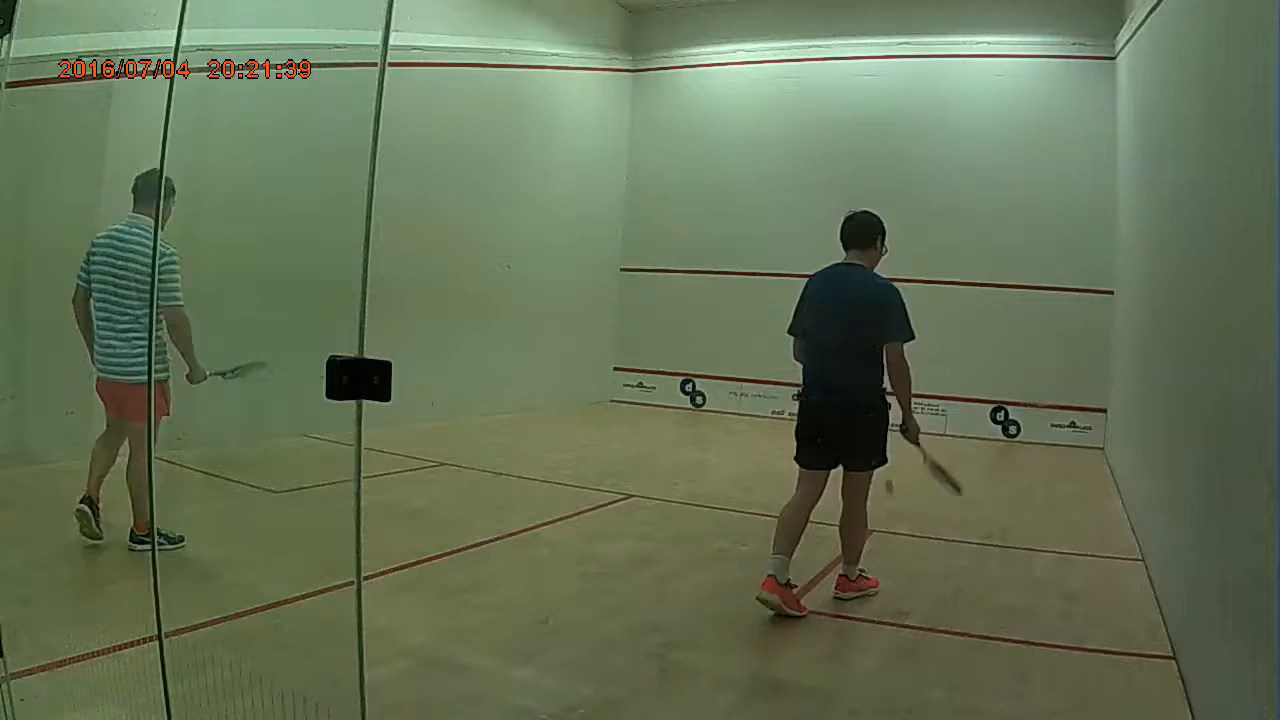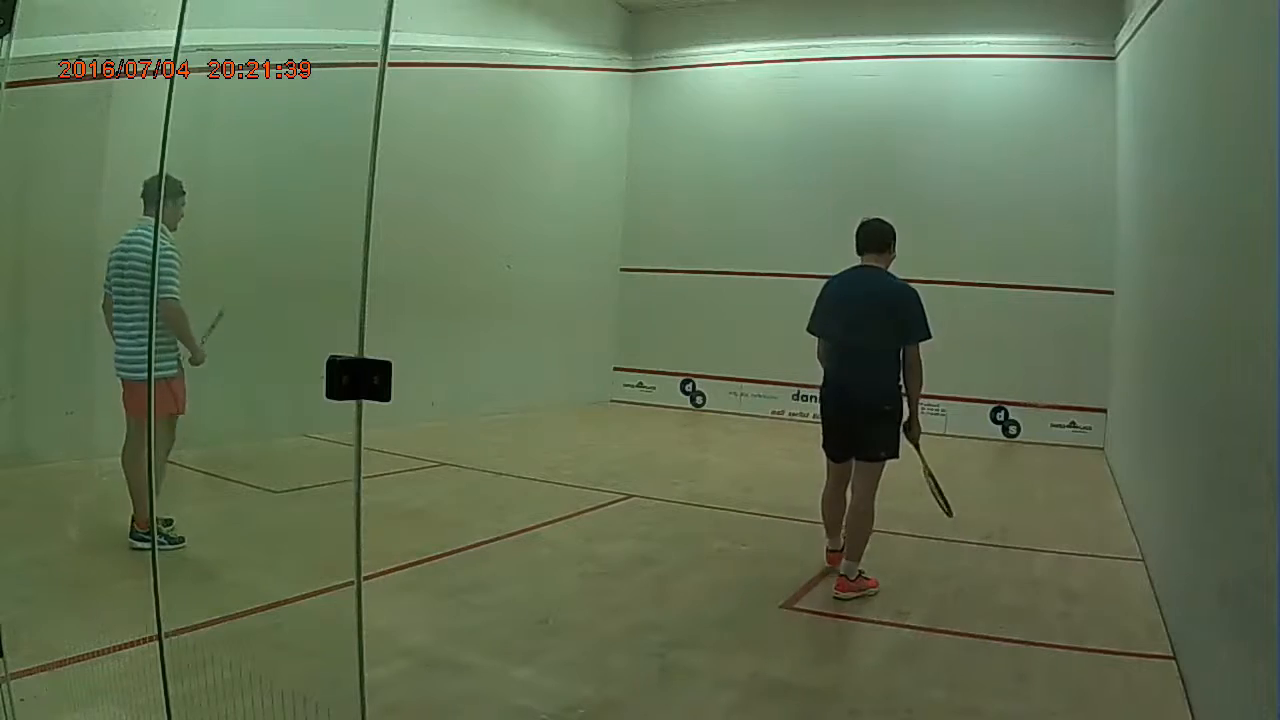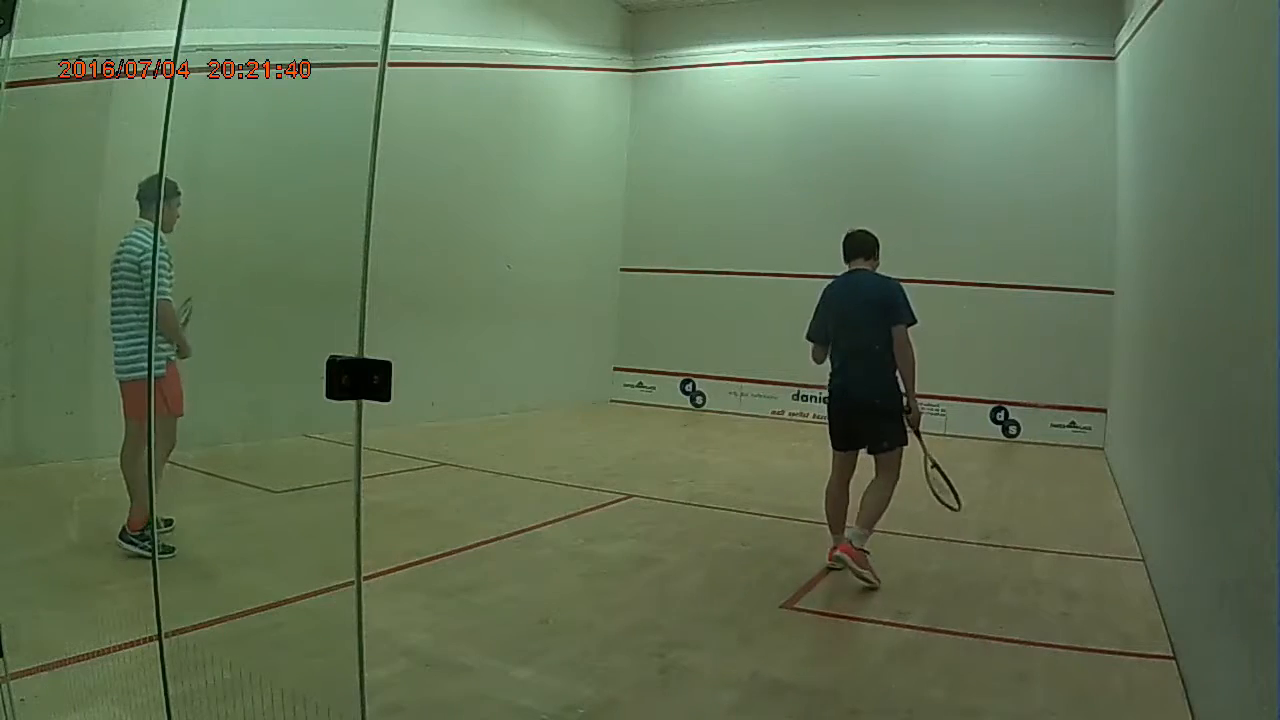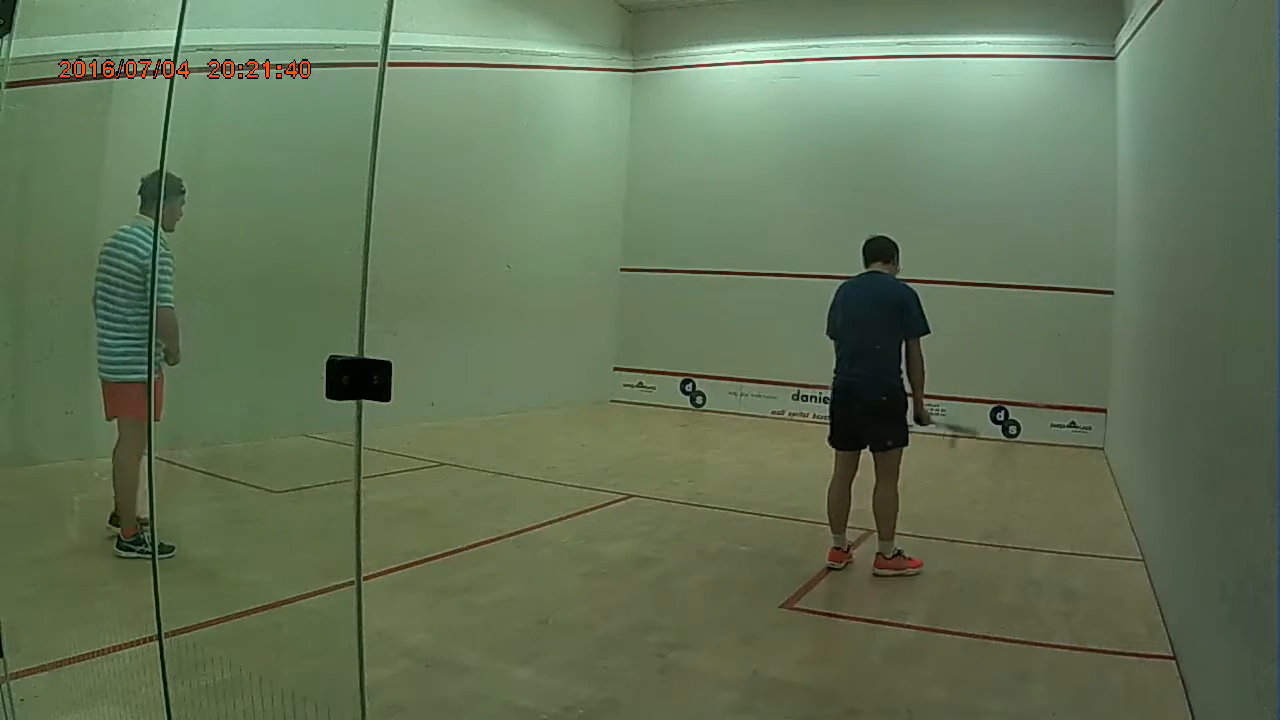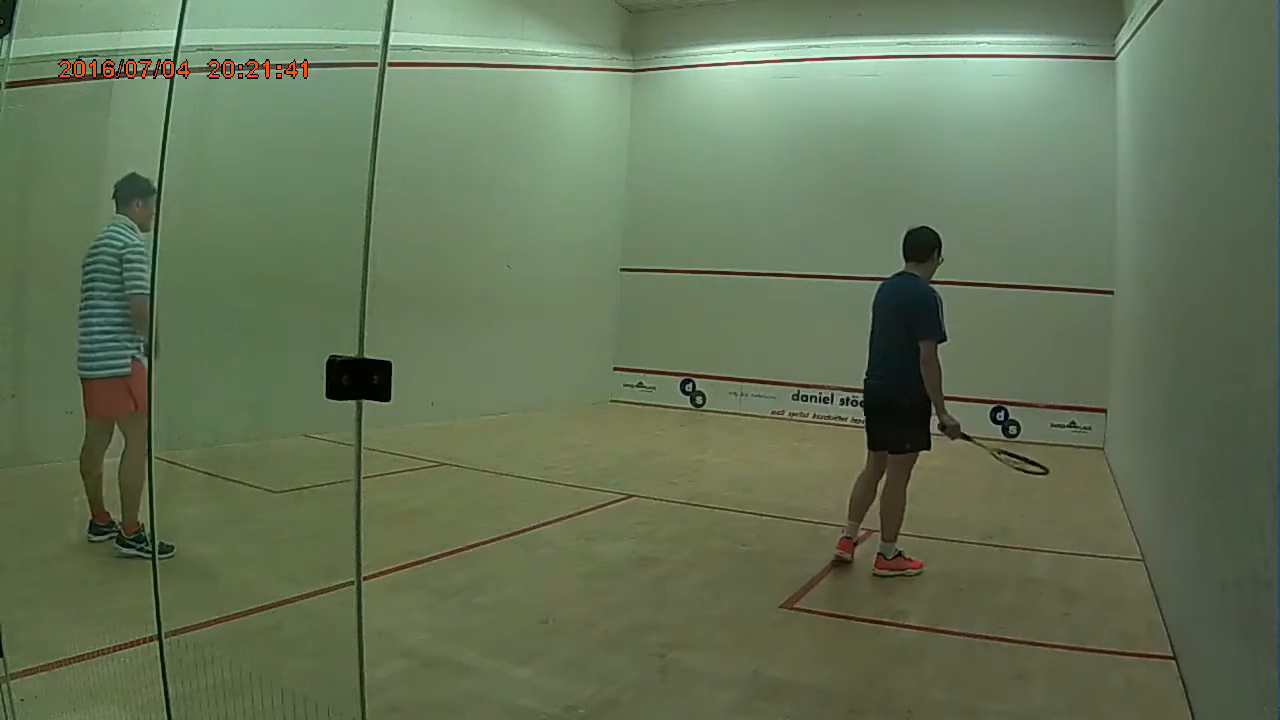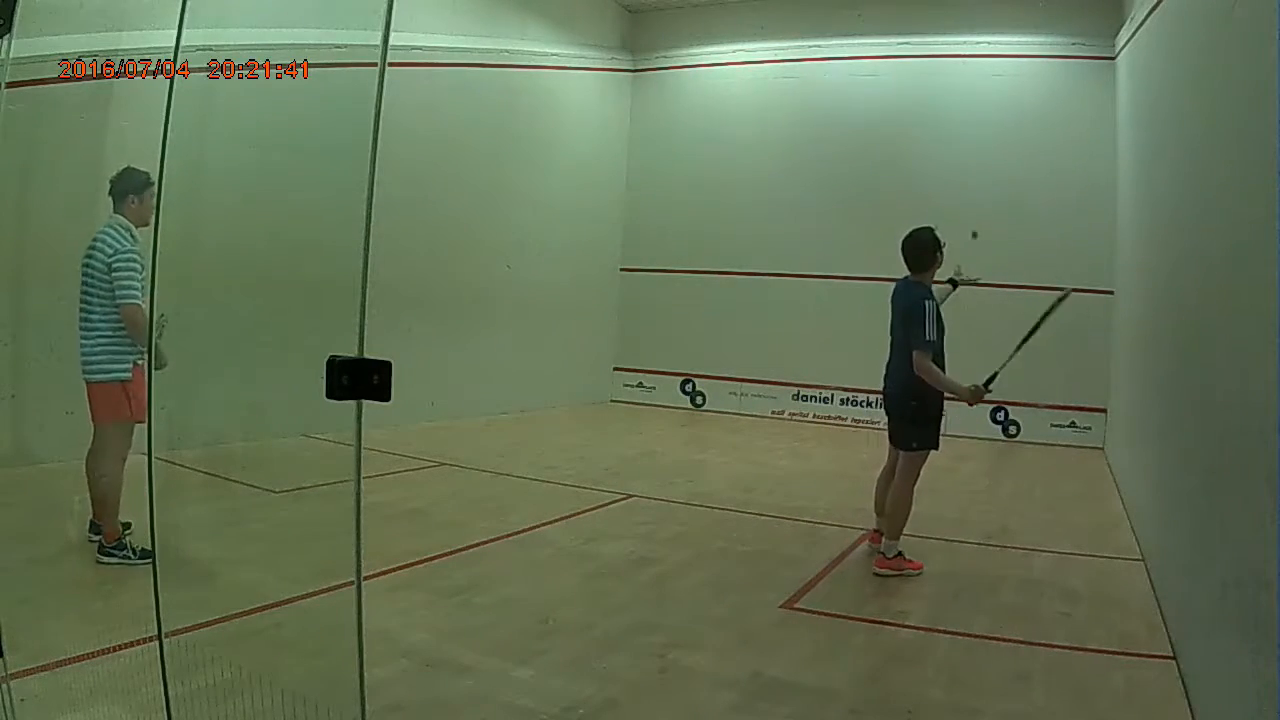
dt=0.5s
person 1, frame 1
left shoulder: (101, 241)
right shoulder: (161, 252)
left elbow: (79, 300)
right elbow: (174, 317)
left wrist: (92, 345)
right wrist: (193, 363)
left hip: (107, 362)
right hip: (142, 365)
left knee: (114, 432)
right knee: (141, 445)
left ankle: (90, 498)
right ankle: (142, 530)
person 1, frame 2
left shoulder: (122, 245)
right shoulder: (162, 248)
left elbow: (109, 305)
right elbow: (170, 309)
right wrist: (194, 348)
left hip: (129, 361)
right hip: (158, 362)
left knee: (136, 439)
right knee: (158, 442)
left ankle: (143, 516)
right ankle: (144, 528)
person 1, frame 3
left shoulder: (127, 245)
right shoulder: (152, 247)
right elbow: (162, 309)
left wrist: (171, 339)
right wrist: (183, 343)
left hip: (129, 359)
right hip: (152, 361)
left knee: (136, 441)
right knee: (159, 443)
left ankle: (142, 516)
right ankle: (135, 529)
person 1, frame 4
left shoulder: (115, 240)
right shoulder: (155, 250)
left elbow: (99, 299)
right elbow: (164, 315)
right wrist: (173, 350)
left hip: (112, 358)
right hip: (137, 363)
left knee: (128, 442)
right knee: (133, 447)
left ankle: (122, 513)
right ankle: (129, 536)
person 1, frame 5
left shoulder: (97, 245)
right shoulder: (132, 244)
right elbow: (139, 304)
left hip: (91, 358)
right hip: (120, 359)
left knee: (95, 441)
right knee: (138, 442)
left ankle: (100, 521)
right ankle: (131, 531)
person 1, frame 6
left shoulder: (101, 239)
right shoulder: (125, 248)
right elbow: (131, 313)
right wrist: (155, 350)
left hip: (96, 360)
right hip: (118, 363)
left knee: (102, 443)
right knee: (115, 451)
left ankle: (100, 520)
right ankle: (112, 541)
person 2, frame 1
left shoulder: (814, 285)
right shoulder: (883, 292)
left elbow: (798, 350)
right elbow: (895, 362)
right wrist: (908, 415)
left hip: (815, 403)
right hip: (862, 407)
left knee: (806, 492)
right knee: (855, 498)
left ankle: (776, 577)
right ankle: (849, 577)
person 2, frame 2
left shoulder: (833, 287)
right shoulder: (902, 294)
left elbow: (823, 351)
right elbow: (911, 361)
right wrist: (913, 413)
left hip: (835, 397)
right hip: (878, 401)
left knee: (836, 480)
right knee: (863, 489)
left ankle: (834, 551)
right ankle: (849, 575)
person 2, frame 3
left shoulder: (830, 292)
right shoulder: (888, 288)
left elbow: (818, 355)
right elbow: (902, 345)
right wrist: (911, 396)
left hip: (840, 393)
right hip: (879, 394)
left knee: (841, 471)
right knee: (887, 473)
left ankle: (837, 546)
right ankle: (854, 544)
person 2, frame 4
left shoulder: (844, 291)
right shoulder: (903, 294)
right elbow: (914, 354)
right wrist: (918, 402)
left hip: (844, 391)
right hip: (884, 393)
left knee: (843, 472)
right knee: (887, 476)
left ankle: (838, 548)
right ankle: (887, 555)
person 2, frame 5
left shoulder: (885, 289)
right shoulder: (926, 297)
right elbow: (928, 359)
right wrist: (942, 412)
left hip: (875, 391)
right hip: (906, 397)
left knee: (873, 468)
right knee: (897, 477)
left ankle: (848, 538)
right ankle: (888, 555)
person 2, frame 6
left shoulder: (905, 288)
right shoulder: (923, 302)
right elbow: (922, 364)
left wrist: (954, 284)
right wrist: (959, 391)
left hip: (897, 391)
right hip: (917, 398)
left knee: (893, 465)
right knee: (906, 475)
left ankle: (879, 530)
right ankle: (889, 554)
